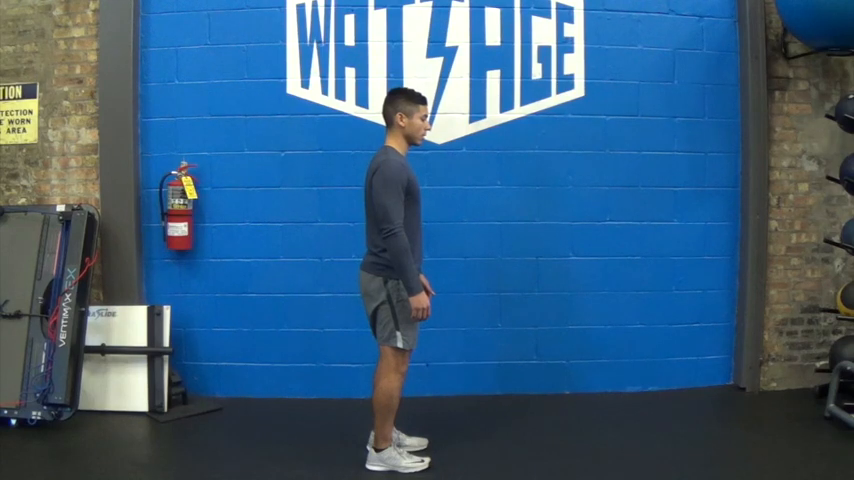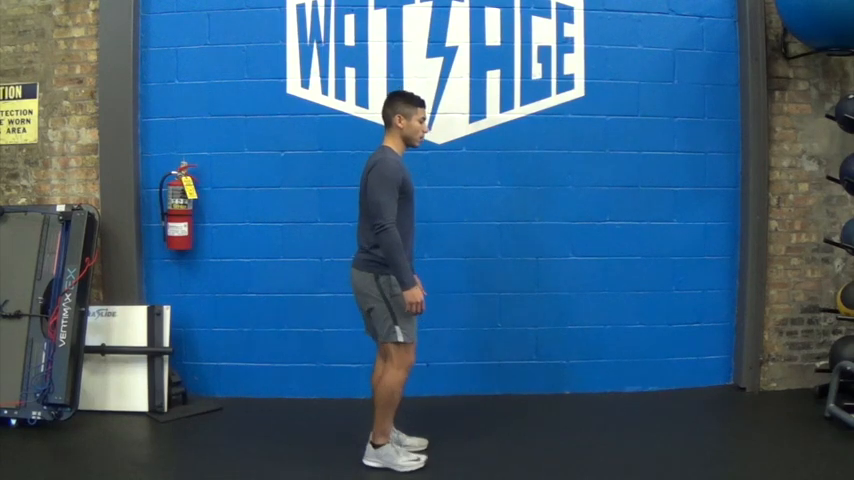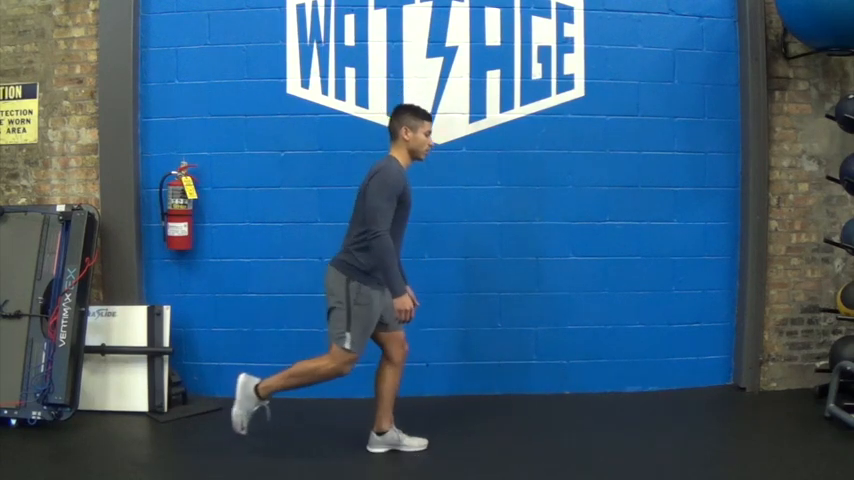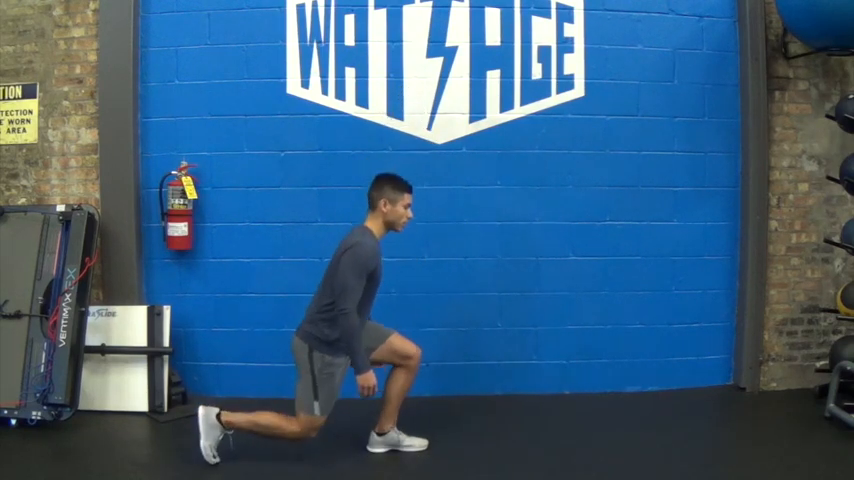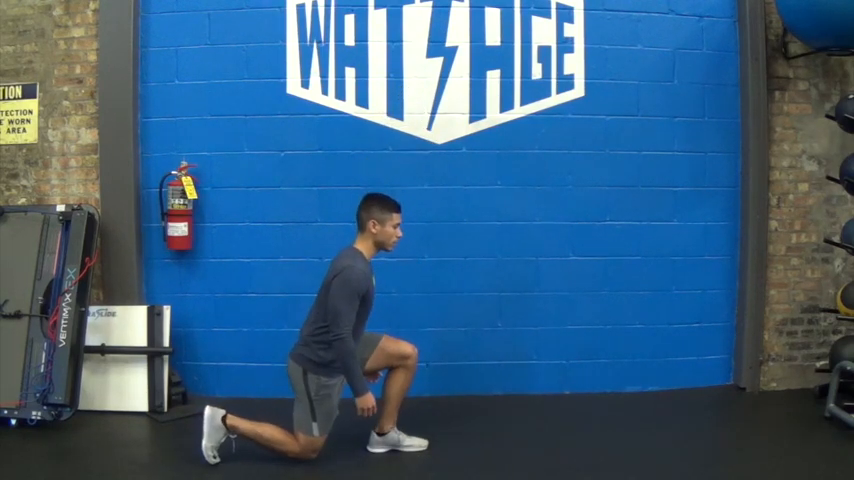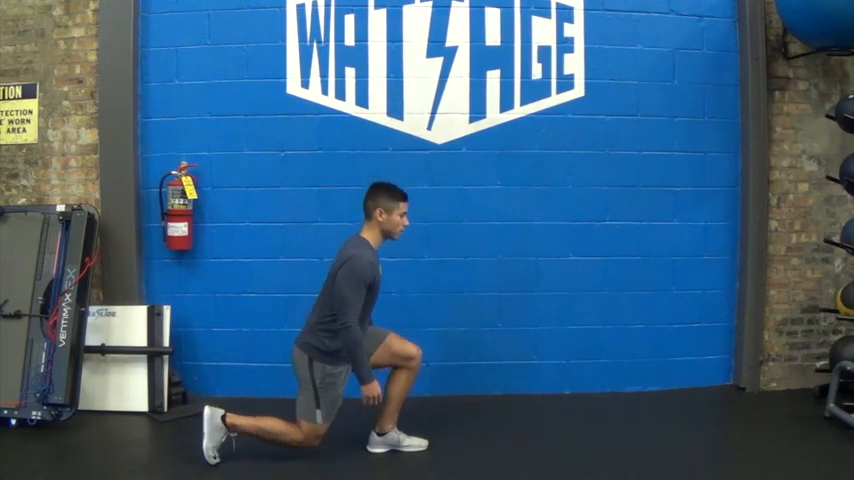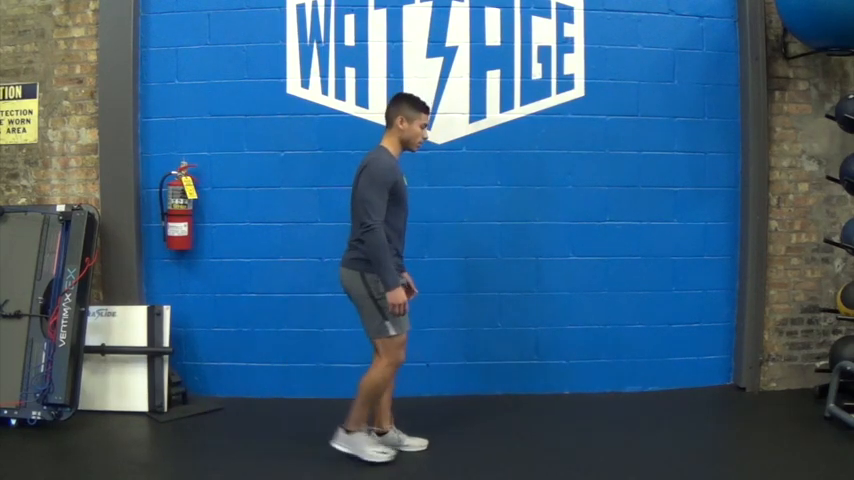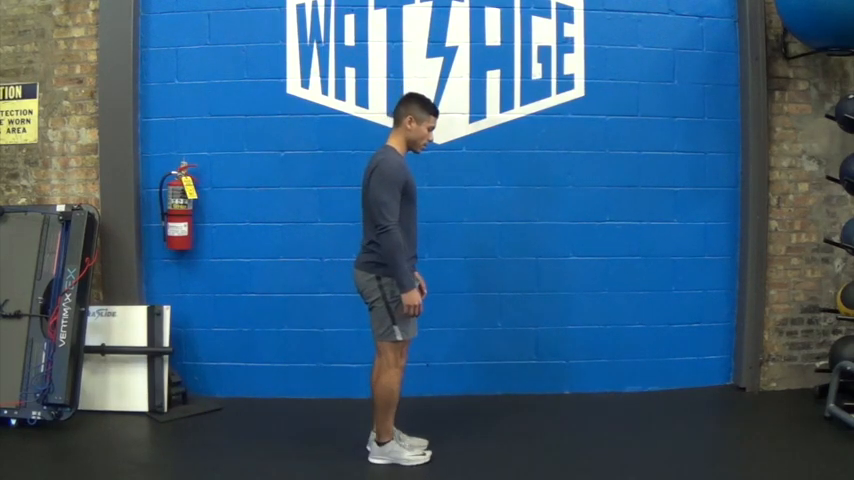
dt=0.5s
person 1, frame 1
left shoulder: (393, 163)
right shoulder: (390, 167)
right elbow: (392, 233)
left wrist: (416, 275)
right wrist: (412, 288)
left hip: (392, 276)
right hip: (389, 281)
left knee: (392, 360)
right knee: (395, 364)
left ankle: (384, 434)
right ankle: (381, 451)
person 1, frame 2
left shoulder: (389, 163)
right shoulder: (386, 164)
right elbow: (385, 229)
left wrist: (409, 275)
right wrist: (407, 283)
left hip: (382, 273)
right hip: (380, 276)
left knee: (388, 356)
right knee: (401, 359)
left ankle: (385, 433)
right ankle: (379, 446)
person 1, frame 3
left shoulder: (394, 174)
right shoulder: (389, 174)
right elbow: (378, 236)
left wrist: (401, 285)
right wrist: (399, 291)
left hip: (372, 280)
right hip: (356, 280)
left knee: (396, 350)
right knee: (338, 362)
left ankle: (384, 432)
right ankle: (257, 391)
person 1, frame 4
left shoulder: (366, 241)
right shoulder: (362, 248)
right elbow: (345, 311)
left wrist: (364, 349)
right wrist: (363, 369)
left hip: (342, 333)
right hip: (323, 344)
left knee: (411, 355)
right knee: (304, 428)
left ankle: (384, 433)
right ankle: (219, 419)
person 1, frame 5
left shoulder: (356, 261)
right shoulder: (352, 272)
right elbow: (340, 336)
left wrist: (363, 364)
right wrist: (360, 391)
left hip: (333, 352)
right hip: (319, 364)
left knee: (407, 355)
right knee: (306, 449)
left ankle: (385, 433)
right ankle: (225, 422)
person 1, frame 6
left shoulder: (363, 250)
right shoulder: (359, 261)
right elbow: (347, 325)
left wrist: (370, 352)
right wrist: (366, 379)
left hip: (340, 339)
right hip: (324, 352)
left knee: (411, 356)
right knee: (308, 436)
left ankle: (384, 433)
right ankle: (225, 421)
person 1, frame 7
left shoulder: (388, 164)
right shoulder: (379, 165)
right elbow: (370, 229)
left wrist: (400, 272)
right wrist: (391, 284)
left hip: (379, 271)
right hip: (368, 273)
left knee: (389, 352)
right knee: (391, 354)
left ankle: (384, 431)
right ankle: (351, 432)
person 1, frame 8
left shoulder: (391, 162)
right shoulder: (389, 166)
right elbow: (387, 231)
left wrist: (411, 273)
right wrist: (407, 286)
left hip: (387, 273)
right hip: (385, 277)
left knee: (390, 357)
right knee: (393, 359)
left ankle: (385, 433)
right ankle: (383, 444)
